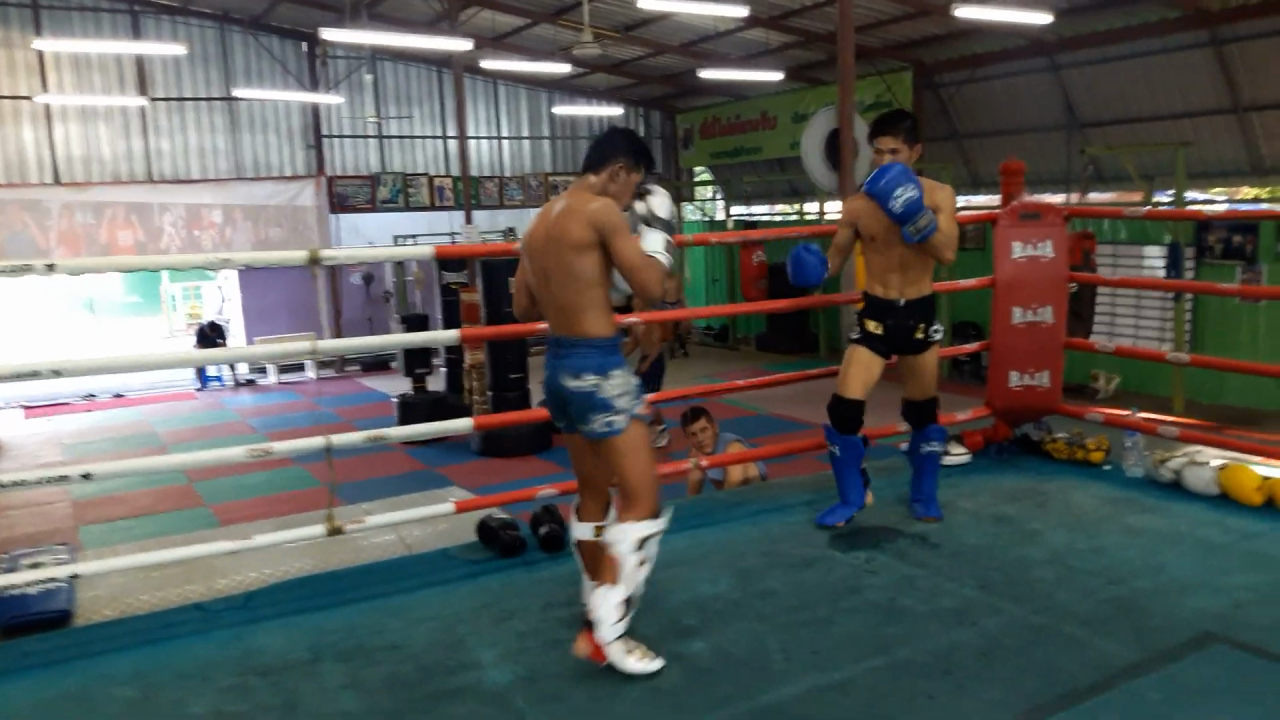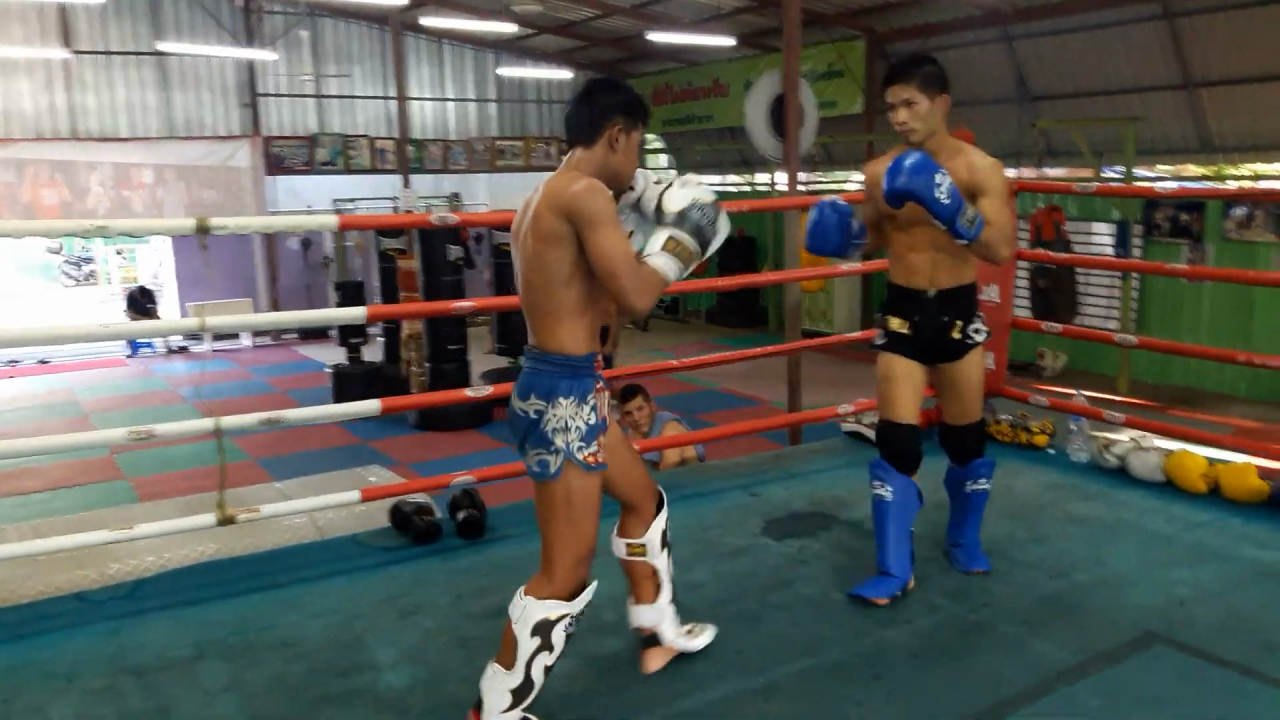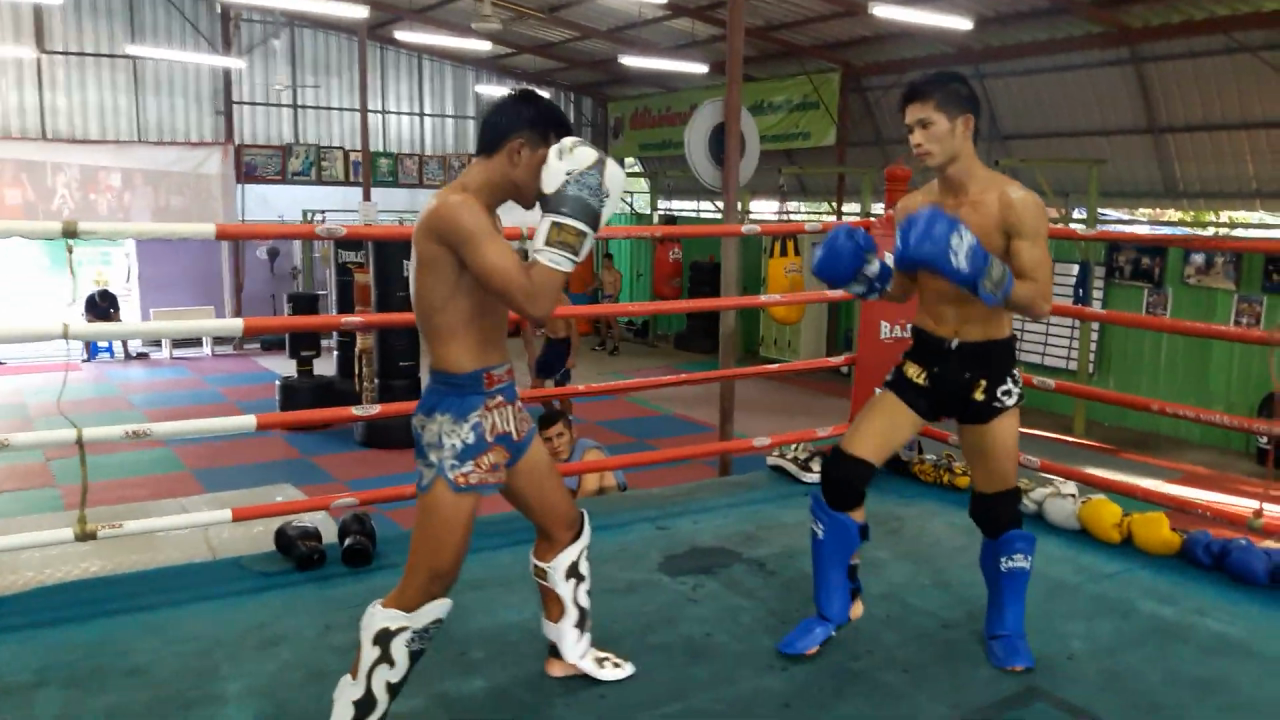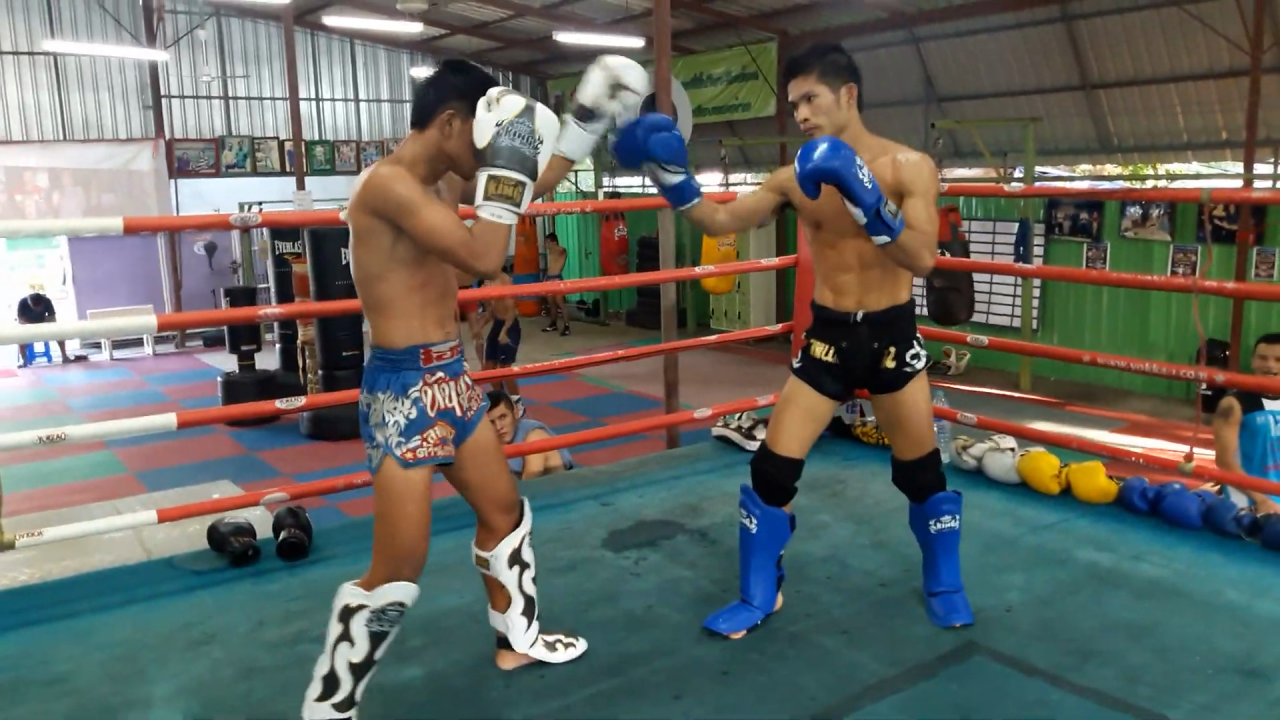
dt=1s
person 1, frame 1
left shoulder: (542, 222)
right shoulder: (601, 211)
left elbow: (524, 307)
right elbow: (650, 287)
right wrist: (655, 225)
left hip: (559, 366)
right hip: (598, 369)
left knee: (594, 494)
right knee: (643, 506)
left ankle: (600, 598)
right ankle: (604, 632)
person 1, frame 2
left shoulder: (542, 197)
right shoulder: (583, 193)
right elbow: (636, 297)
left wrist: (634, 209)
right wrist: (680, 233)
left hip: (571, 387)
right hip: (563, 394)
left knee: (643, 502)
right knee: (566, 575)
left ankle: (658, 631)
person 1, frame 3
left shoulder: (481, 213)
right shoulder: (456, 210)
left elbow: (524, 290)
right elbow: (535, 301)
left wrist: (576, 211)
right wrist: (571, 210)
left hip: (501, 403)
right hip: (459, 413)
left knee: (564, 525)
right knee: (426, 588)
left ankle: (568, 648)
person 1, frame 4
left shoulder: (437, 182)
right shoulder: (389, 183)
left elbow: (536, 182)
right elbow: (484, 255)
left wrist: (589, 118)
right wrist: (506, 156)
left hip: (452, 378)
right hip: (404, 388)
left knee: (504, 513)
right knee: (395, 571)
left ankle: (518, 637)
person 2, frame 1
left shoulder: (938, 195)
right shoulder: (858, 205)
left elbow: (947, 254)
right elbow: (836, 257)
left wrist: (914, 211)
right wrist: (812, 266)
left hip: (920, 315)
right hip: (874, 317)
left knee: (923, 410)
right knee: (844, 408)
left ankle: (924, 495)
right ankle: (850, 497)
person 2, frame 2
left shoulder: (980, 168)
right shoulder: (879, 173)
left elbow: (1002, 252)
left wrist: (951, 209)
right wrist: (841, 235)
left hip: (959, 312)
right hip: (903, 312)
left knee: (965, 438)
right knee: (898, 442)
left ankle: (961, 535)
right ankle: (894, 569)
person 2, frame 3
left shoulder: (1016, 204)
right shoulder: (913, 209)
left elbow: (1040, 301)
left wrist: (975, 267)
right wrist: (865, 270)
left hip: (988, 368)
right hip: (924, 360)
left knee: (999, 507)
right knee: (844, 469)
left ankle: (1005, 629)
right ankle: (834, 608)
person 2, frame 4
left shoulder: (909, 166)
right shoulder: (797, 175)
left elbow: (923, 259)
right elbow: (720, 220)
left wrist: (868, 200)
right wrist: (669, 171)
left hip: (891, 335)
right hip: (827, 336)
left knee: (922, 472)
right knee: (772, 470)
left ankle: (944, 588)
right ankle: (758, 597)
